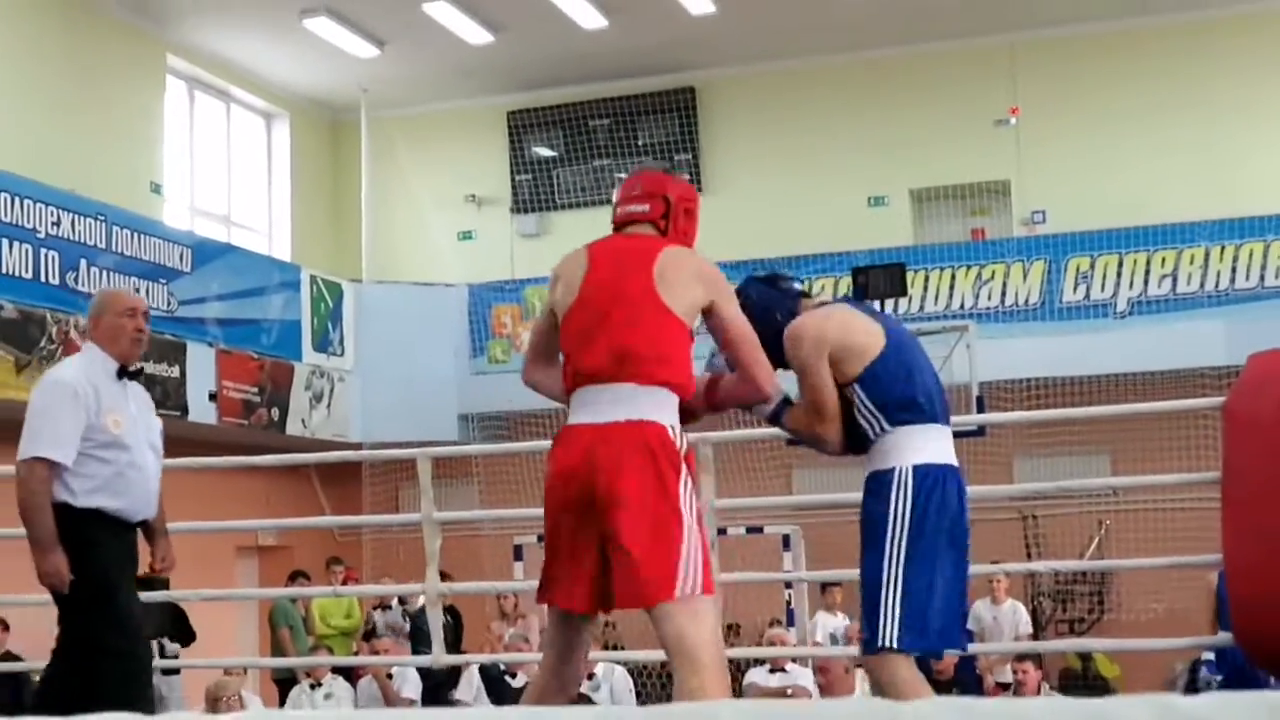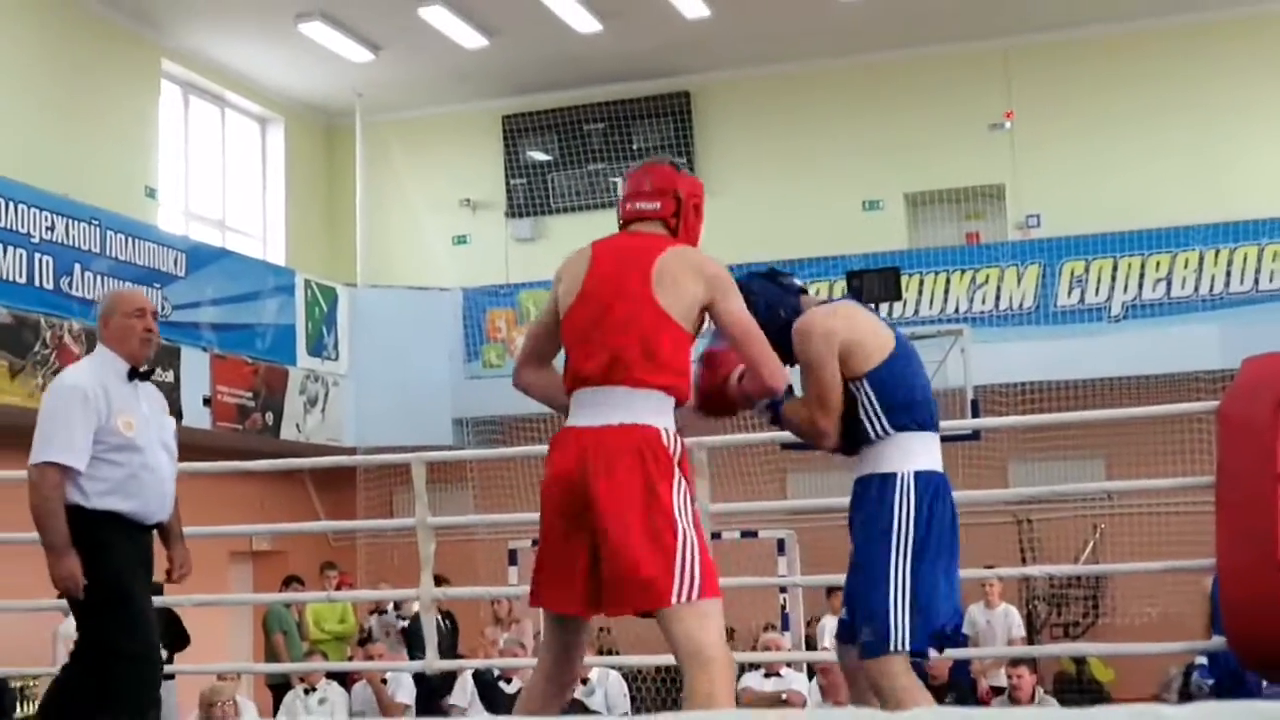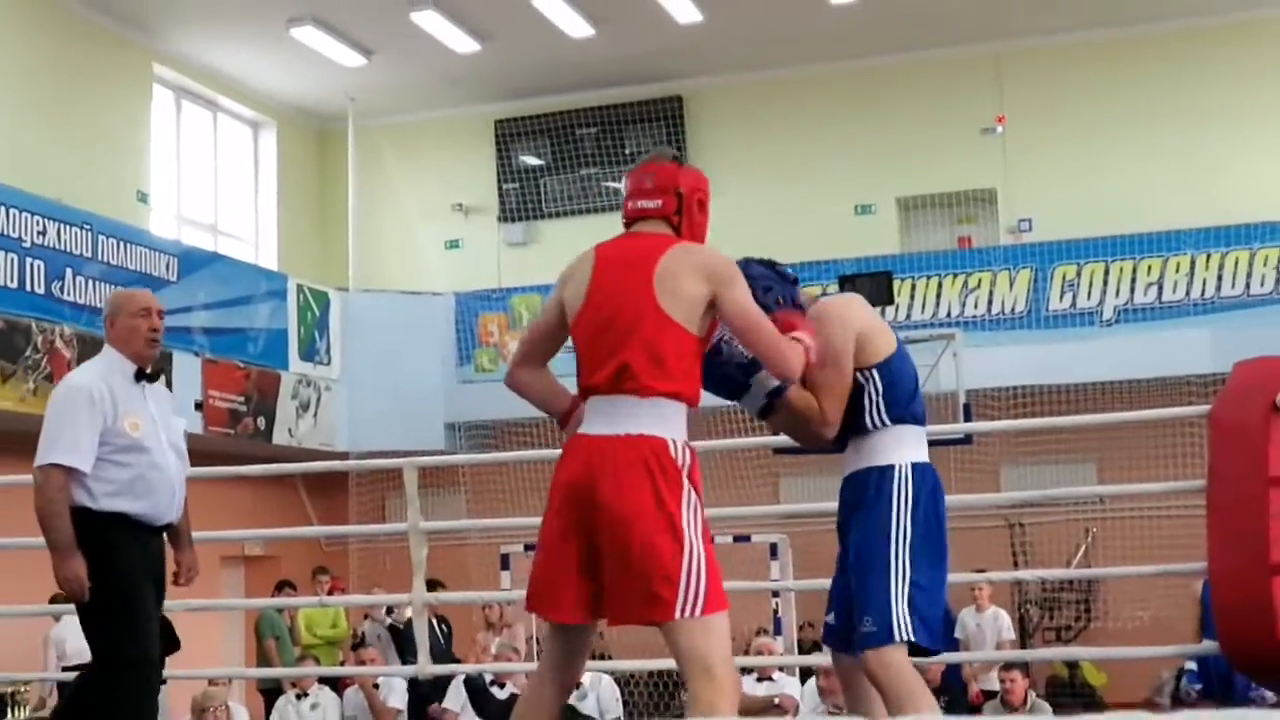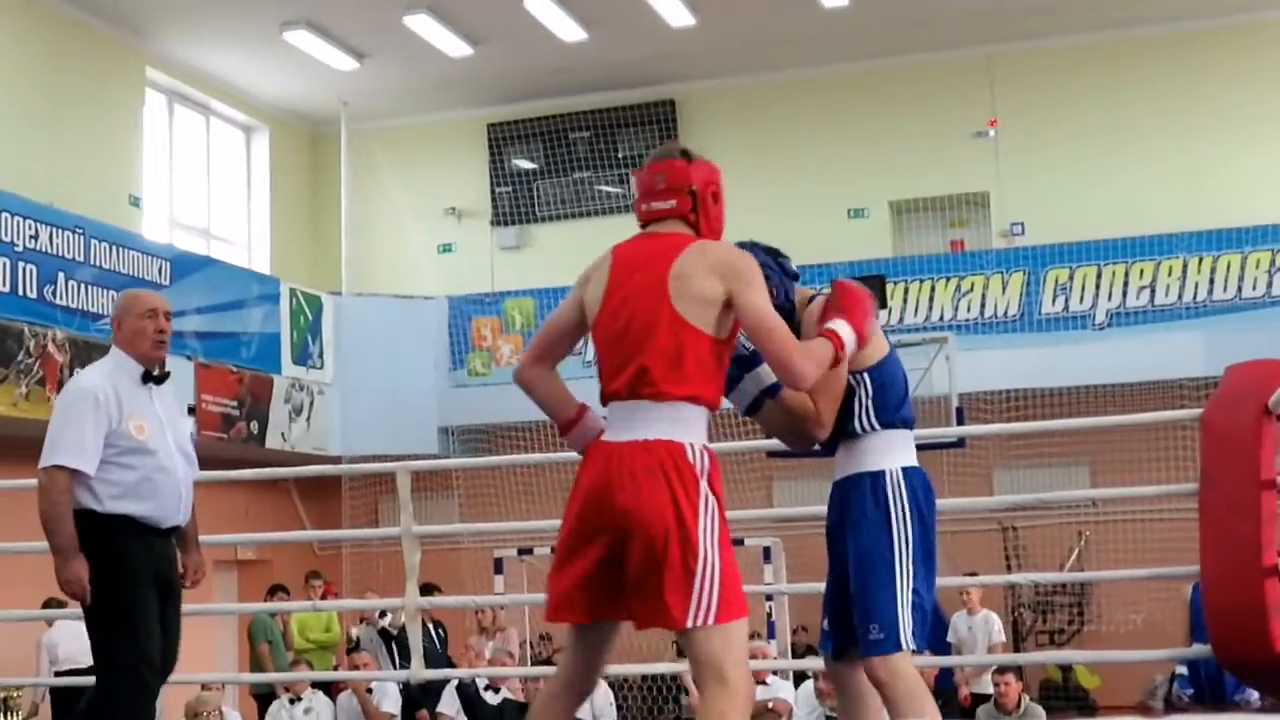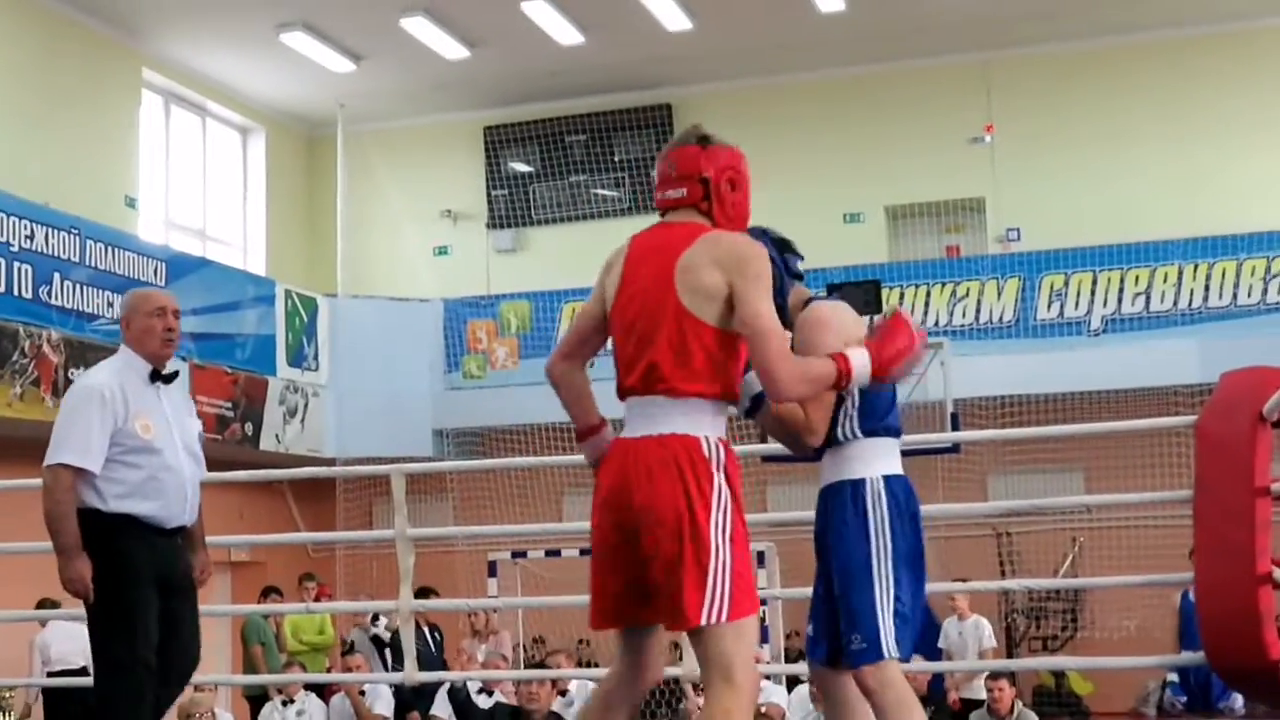
dt=0.1s
person 1, frame 1
left shoulder: (570, 268)
right shoulder: (694, 269)
left elbow: (537, 369)
right elbow: (763, 384)
right wrist: (709, 396)
left hip: (574, 450)
right hip: (646, 450)
left knee: (561, 658)
right knee: (700, 665)
person 1, frame 2
left shoulder: (577, 266)
right shoulder: (699, 269)
left elbow: (527, 371)
right elbow: (771, 380)
left hip: (572, 454)
right hip: (643, 455)
left knee: (557, 663)
right knee: (709, 665)
person 1, frame 3
left shoulder: (582, 269)
right shoulder: (705, 265)
left elbow: (521, 371)
right elbow: (787, 365)
right wrist: (803, 339)
left hip: (583, 463)
right hip: (652, 463)
left knee: (557, 668)
person 1, frame 4
left shoulder: (604, 268)
right shoulder: (723, 262)
left elbow: (530, 368)
right elbow: (796, 365)
right wrist: (842, 325)
left hip: (608, 466)
right hip: (675, 467)
left knee: (579, 667)
person 1, frame 5
left shoulder: (623, 259)
right shoulder: (737, 254)
left elbow: (563, 365)
right elbow: (784, 381)
right wrist: (868, 360)
left hip: (625, 467)
right hip: (690, 462)
person 2, frame 1
left shoulder: (803, 331)
right shoulder: (851, 322)
left elbow: (828, 435)
left wrist: (767, 404)
right wrist: (777, 404)
left hip: (907, 486)
right hip: (927, 484)
left knee: (887, 659)
person 2, frame 2
left shoulder: (816, 324)
right shoulder: (848, 322)
left elbow: (827, 431)
left wrist: (760, 394)
right wrist: (767, 397)
left hip: (899, 489)
right hip: (888, 491)
left knee: (884, 659)
right knee: (858, 654)
person 2, frame 3
left shoulder: (829, 313)
left elbow: (825, 421)
right elbow: (827, 429)
left wrist: (756, 378)
right wrist: (752, 389)
left hip: (893, 485)
right hip: (874, 488)
left knee: (882, 657)
right knee: (849, 655)
person 2, frame 4
left shoulder: (825, 313)
right shoulder: (821, 321)
left elbow: (816, 420)
right elbow: (801, 431)
left hip: (882, 490)
right hip: (861, 492)
left knee: (885, 661)
person 2, frame 5
left shoulder: (819, 319)
right shoulder: (815, 326)
left elbow: (810, 429)
right elbow: (801, 437)
left wrist: (744, 382)
right wrist: (746, 392)
left hip: (869, 497)
right hip: (849, 500)
left knee: (873, 669)
right knee: (830, 670)
person 3, frame 1
left shoulder: (138, 394)
right shoulder: (69, 382)
right elbow: (34, 471)
left wrist: (159, 536)
right wrist: (47, 549)
left hip: (117, 537)
right hip: (81, 536)
left knee: (81, 654)
right knee: (125, 651)
person 3, frame 2
left shoulder: (151, 394)
right shoulder: (80, 385)
right elbow: (47, 475)
left wrist: (175, 541)
right wrist: (60, 552)
left hip: (133, 539)
right hip: (96, 537)
left knee: (100, 658)
right knee: (136, 654)
person 3, frame 3
left shoulder: (160, 394)
right shoulder: (86, 387)
right elbow: (52, 476)
left wrist: (183, 544)
right wrist: (65, 554)
left hip: (145, 541)
right hip: (104, 540)
left knee: (117, 660)
right knee: (135, 660)
person 3, frame 4
left shoulder: (168, 397)
right shoulder: (93, 389)
right elbow: (56, 477)
left wrist: (190, 547)
right wrist: (68, 556)
left hip: (157, 545)
right hip: (113, 543)
left knee: (156, 662)
right knee: (132, 665)
person 3, frame 5
left shoulder: (177, 396)
right shoulder: (100, 387)
right elbow: (61, 476)
left wrist: (197, 546)
right wrist: (71, 554)
left hip: (165, 546)
right hip: (117, 542)
left knee: (179, 659)
right knee: (129, 665)
